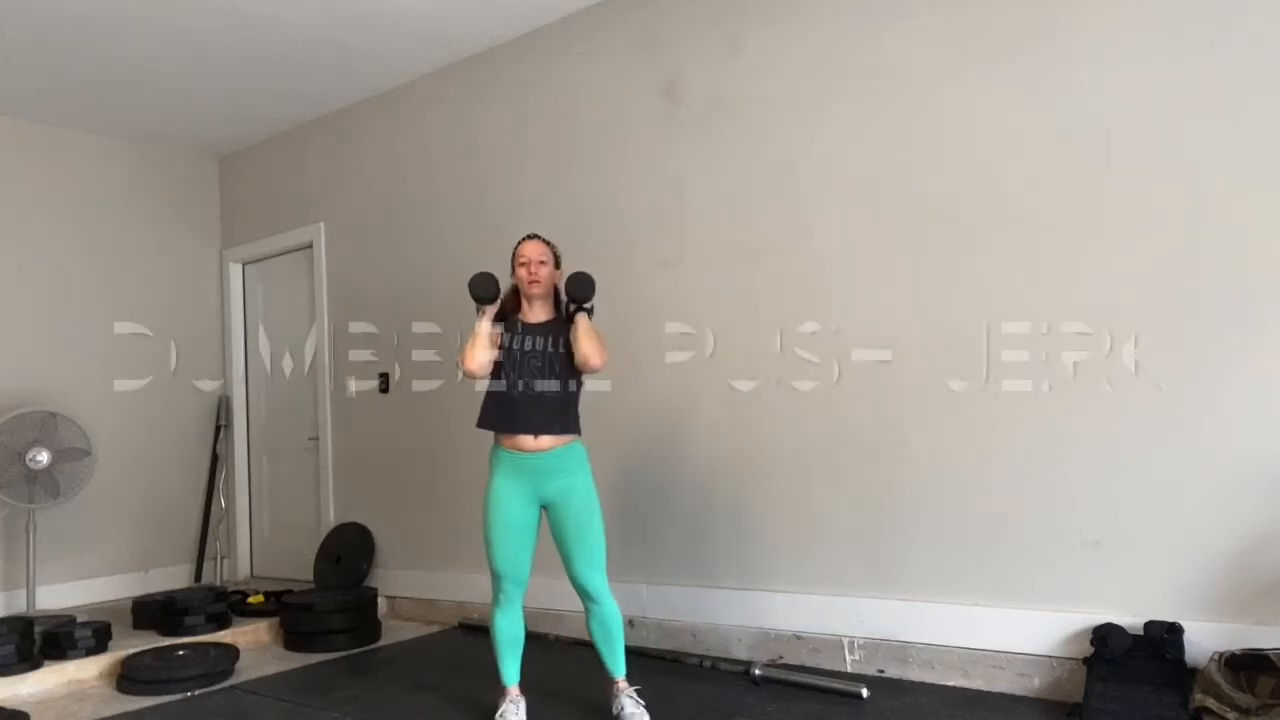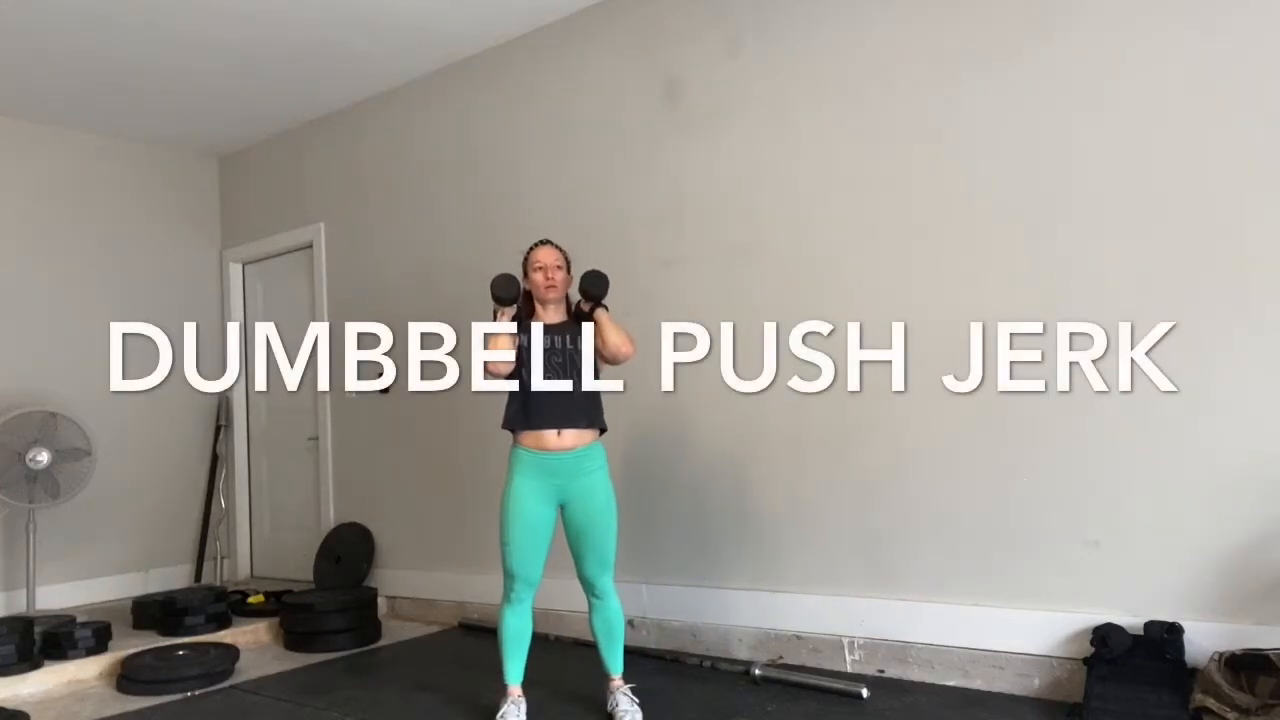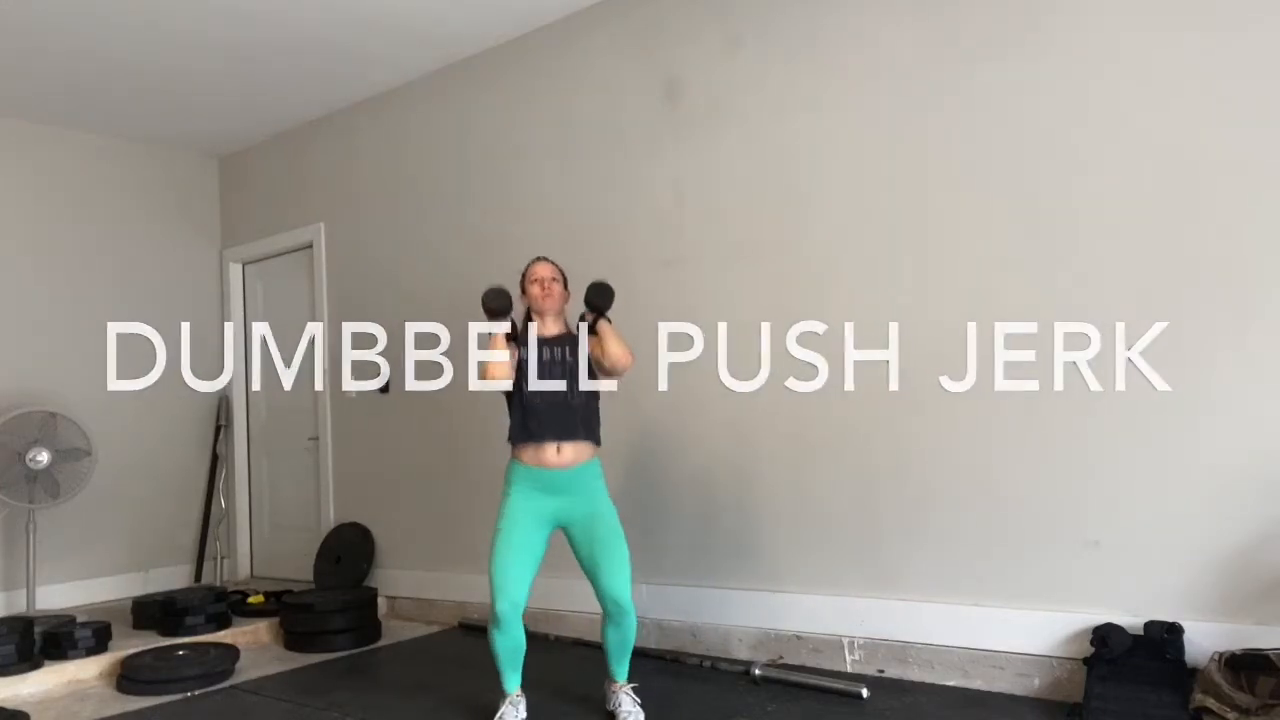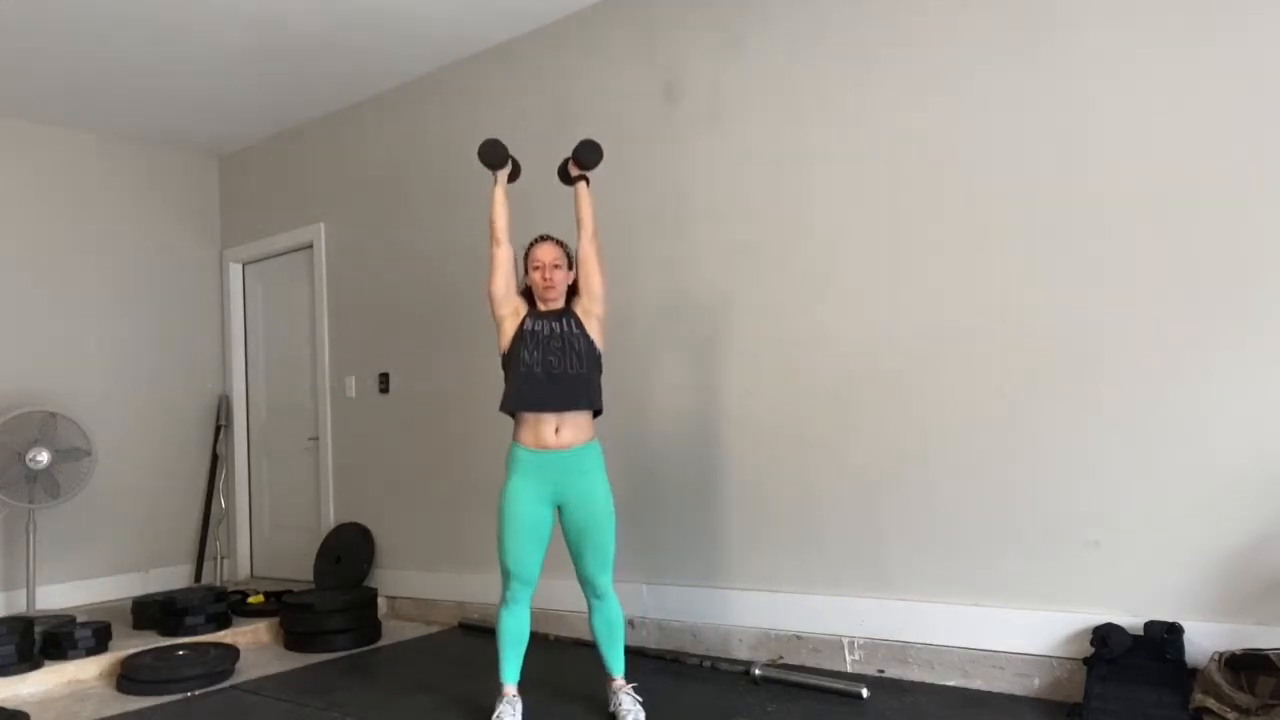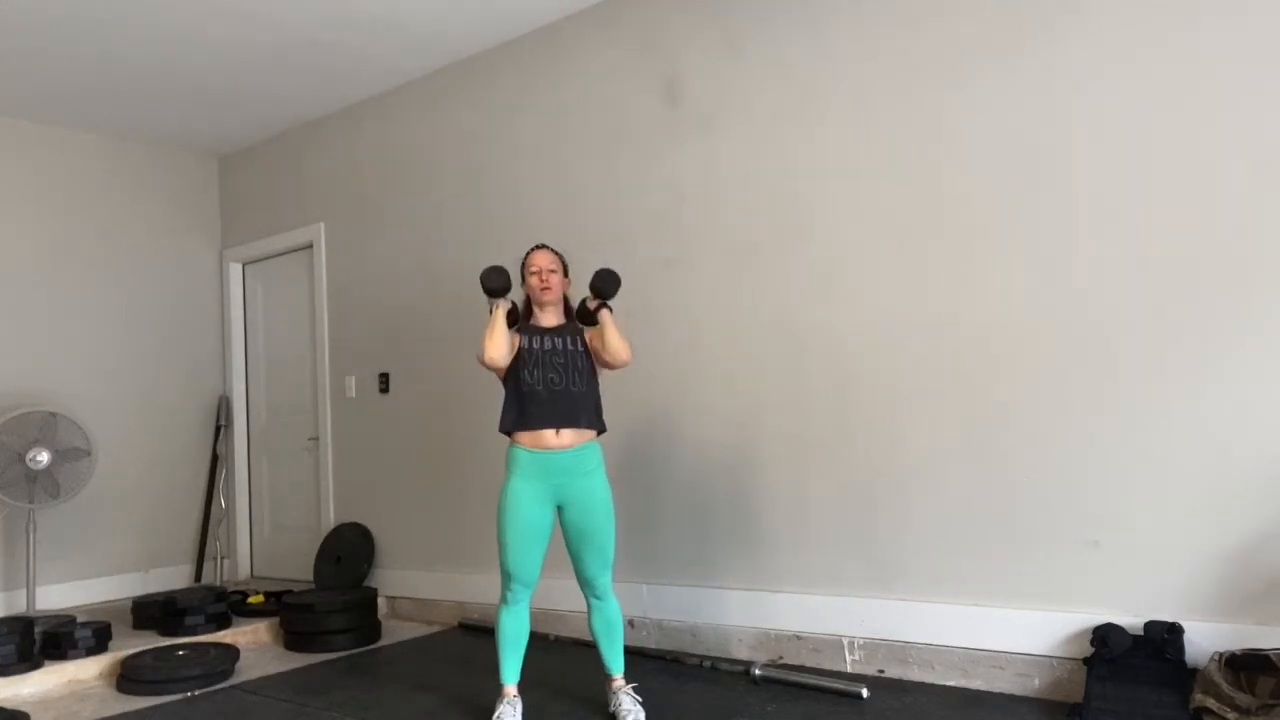
dt=1s
person 1, frame 1
left shoulder: (572, 328)
right shoulder: (501, 331)
left elbow: (594, 361)
right elbow: (474, 366)
left wrist: (580, 312)
right wrist: (486, 315)
left hip: (566, 467)
right hip: (510, 470)
left knee: (593, 585)
right knee: (507, 589)
person 1, frame 2
left shoulder: (586, 330)
right shoulder: (515, 330)
left elbow: (622, 351)
right elbow: (497, 367)
left wrist: (596, 309)
right wrist: (505, 315)
left hip: (586, 467)
right hip: (530, 469)
left knee: (599, 583)
right knee: (519, 586)
person 1, frame 3
left shoulder: (586, 346)
right shoulder: (515, 348)
left elbow: (621, 363)
right elbow: (495, 379)
left wrist: (600, 322)
right wrist: (500, 330)
left hip: (585, 488)
right hip: (527, 490)
left knee: (619, 597)
right knee: (505, 606)
person 1, frame 4
left shoulder: (586, 316)
right shoulder: (514, 318)
left elbow: (588, 238)
right elbow: (500, 244)
left wrist: (580, 182)
right wrist: (500, 183)
left hip: (583, 467)
right hip: (528, 469)
left knee: (599, 585)
right knee: (516, 588)
person 1, frame 5
left shoulder: (587, 337)
right shoulder: (514, 339)
left elbow: (621, 357)
right elbow: (492, 359)
left wrist: (603, 310)
right wrist: (499, 308)
left hip: (584, 467)
right hip: (527, 470)
left knee: (599, 585)
right knee: (516, 588)
